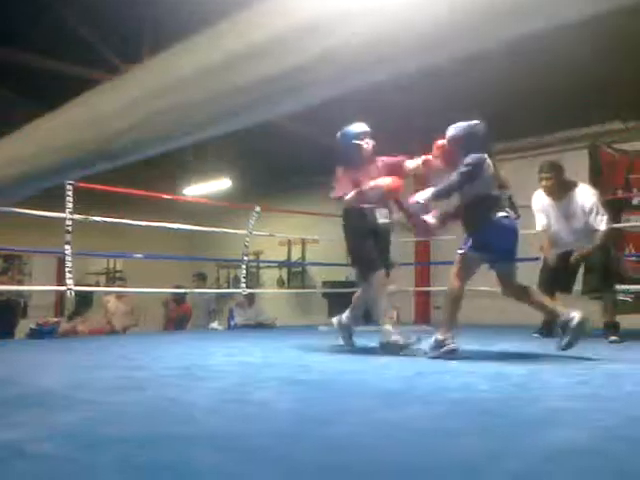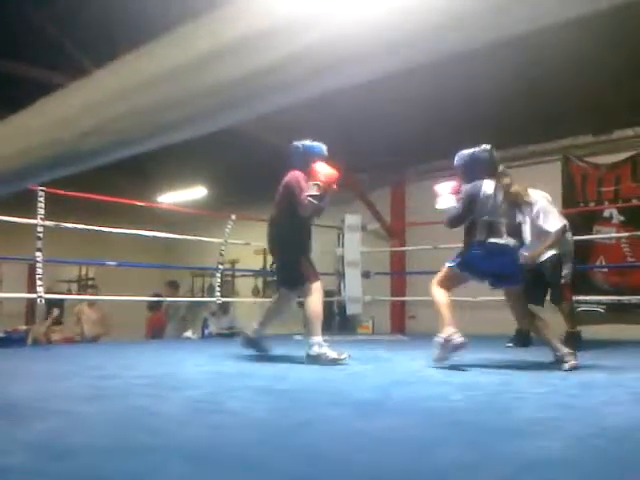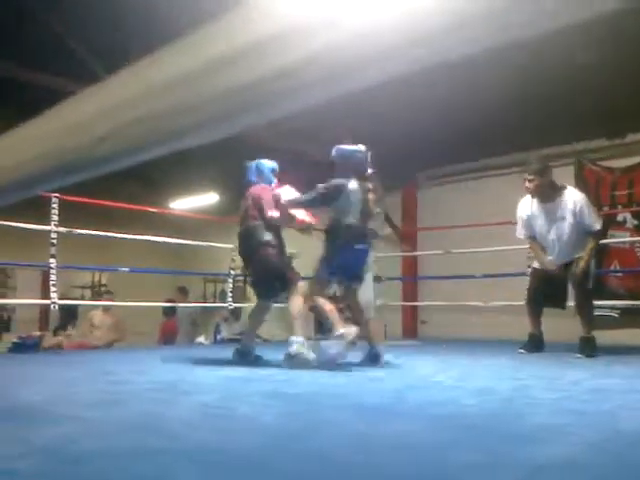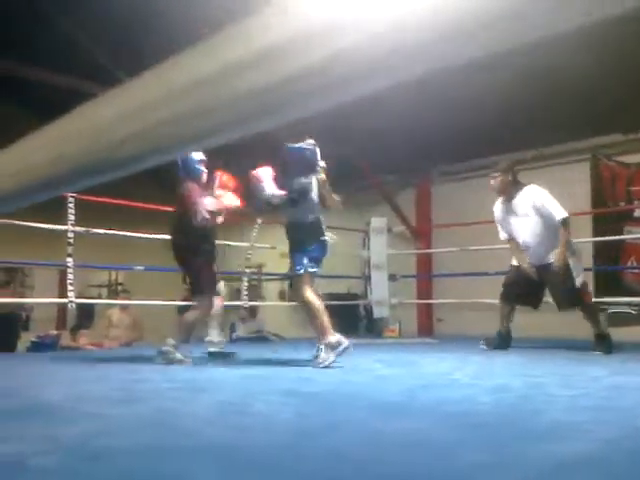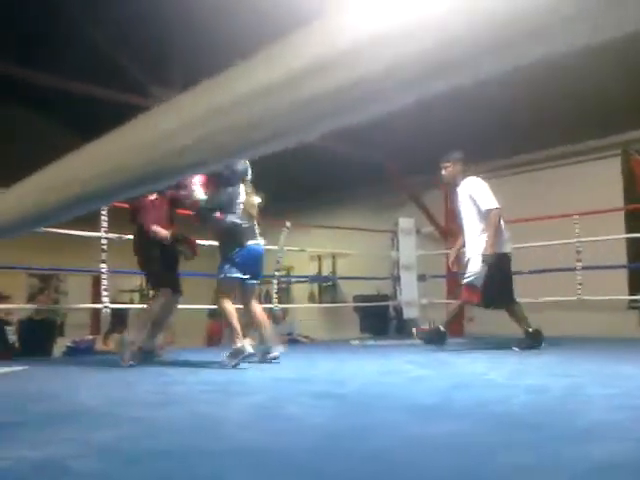
dt=0.7s
person 1, frame 1
left shoulder: (474, 161)
right shoulder: (480, 163)
left elbow: (449, 188)
right elbow: (467, 205)
left wrist: (424, 196)
right wrist: (439, 217)
left hip: (490, 226)
right hip: (503, 226)
left knee: (458, 276)
right knee: (511, 286)
left ankle: (445, 337)
right ankle: (567, 318)
person 1, frame 2
left shoulder: (473, 188)
right shoulder: (502, 187)
left elbow: (453, 221)
left hip: (482, 250)
right hip: (508, 251)
left knee: (439, 285)
right knee: (520, 310)
left ankle: (449, 334)
right ankle: (563, 353)
person 1, frame 3
left shoulder: (339, 186)
right shoulder: (362, 188)
left elbow: (310, 201)
left wrist: (287, 201)
left hip: (343, 248)
right hip: (359, 249)
left knee: (315, 293)
right knee: (351, 299)
left ankle: (342, 331)
right ankle: (373, 349)
person 1, frame 4
left shoulder: (302, 183)
right shoulder: (309, 181)
left elbow: (278, 202)
right elbow: (282, 200)
left wrist: (264, 187)
left hip: (308, 243)
right hip: (306, 242)
left knee: (302, 290)
right knee: (305, 290)
left ankle: (331, 339)
right ankle: (330, 338)
person 1, frame 5
left shoulder: (230, 192)
right shoulder: (249, 193)
left elbow: (206, 209)
left wrist: (198, 192)
left hip: (239, 249)
right hip: (256, 248)
left knee: (223, 297)
right knee: (250, 300)
left ankle: (240, 345)
right ankle: (271, 346)
person 2, frame 1
left shoulder: (381, 164)
right shoulder: (345, 170)
left elbow: (408, 165)
right elbow: (344, 201)
right wrist: (365, 191)
left hip: (379, 229)
right hip: (358, 230)
left knee: (374, 282)
right knee: (377, 277)
left ankle: (344, 321)
right ankle: (388, 334)
person 2, frame 2
left shoulder: (299, 179)
right shoulder: (298, 177)
left elbow: (310, 211)
right elbow: (305, 209)
left wrist: (322, 191)
right wrist: (318, 186)
left hip: (291, 242)
right hip: (290, 242)
left knee: (287, 293)
right knee: (314, 287)
left ankle: (254, 334)
right ankle: (317, 347)
person 2, frame 3
left shoulder: (253, 194)
right shoulder: (263, 190)
right elbow: (272, 217)
right wrist: (287, 215)
left hip: (252, 250)
right hip: (265, 247)
left knee: (266, 300)
right knee: (294, 288)
left ankle: (245, 348)
right ankle: (298, 348)
person 2, frame 4
left shoulder: (200, 189)
right shoulder: (189, 189)
right elbow: (198, 220)
right wrist: (218, 207)
left hip: (201, 251)
right hip: (193, 251)
left knee: (215, 296)
right knee: (205, 303)
left ankle: (215, 342)
right ankle: (170, 347)
person 2, frame 5
left shoulder: (166, 196)
right shoulder: (139, 203)
left elbow: (186, 196)
right elbow: (150, 229)
right wrist: (173, 235)
left hip: (168, 254)
right hip: (151, 254)
left knee: (172, 300)
right knee: (164, 293)
left ankle: (147, 344)
right ankle: (131, 342)
person 3, frame 1
left shoulder: (586, 196)
right shoulder: (538, 199)
left elbow: (604, 230)
right elbow: (543, 229)
left wrist: (584, 251)
right wrist: (548, 252)
left hip: (591, 246)
right hip: (561, 247)
left knee: (605, 281)
right knee: (546, 281)
left ankle: (610, 326)
right ankle: (549, 323)
person 3, frame 2
left shoulder: (536, 200)
left elbow: (560, 230)
left wrist: (537, 252)
left hip: (553, 252)
right hip: (529, 256)
left knee: (560, 291)
left ankle: (573, 334)
right ankle: (522, 334)
person 3, frame 3
left shoulder: (575, 198)
right shoulder: (525, 206)
left elbow: (595, 231)
right elbow: (531, 238)
left wrist: (585, 260)
right wrist: (544, 262)
left hip: (575, 257)
right hip: (545, 260)
left knee: (582, 295)
right knee: (533, 296)
left ankle: (587, 339)
right ankle: (535, 339)
person 3, frame 4
left shoulder: (535, 194)
right shoulder: (499, 207)
left elbow: (563, 221)
right elbow: (509, 239)
left wrist: (562, 253)
right wrist: (522, 262)
left hip: (555, 256)
right hip: (527, 260)
left knee: (577, 294)
right knee: (508, 293)
left ankle: (601, 335)
right ankle: (503, 336)
person 3, frame 5
left shoulder: (475, 184)
right shoulder: (460, 191)
left elbow: (494, 211)
left wrist: (490, 242)
right wrist: (454, 251)
left hip: (490, 249)
right hip: (478, 250)
left knee: (468, 288)
right knee: (504, 298)
left ankle: (441, 331)
right ankle: (532, 334)
